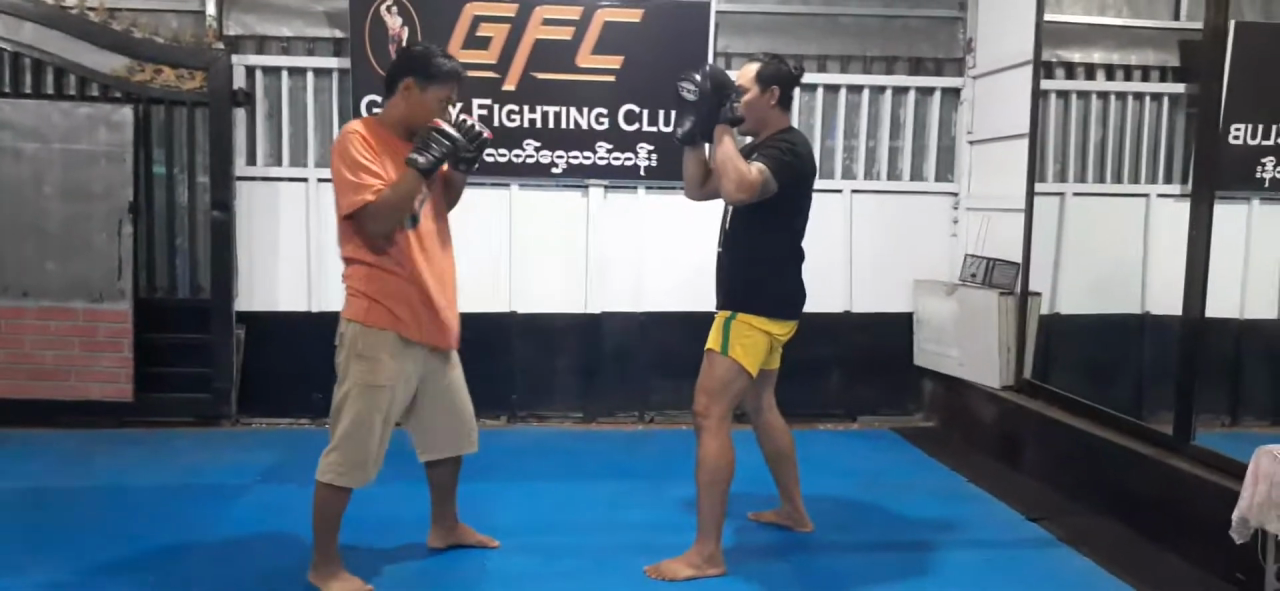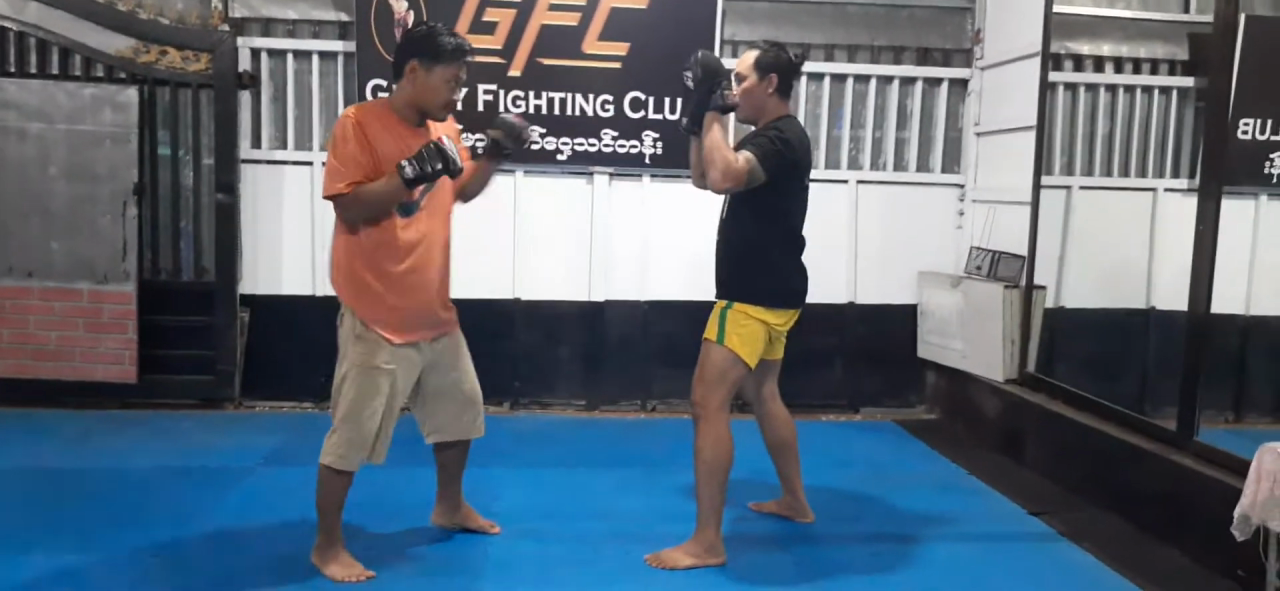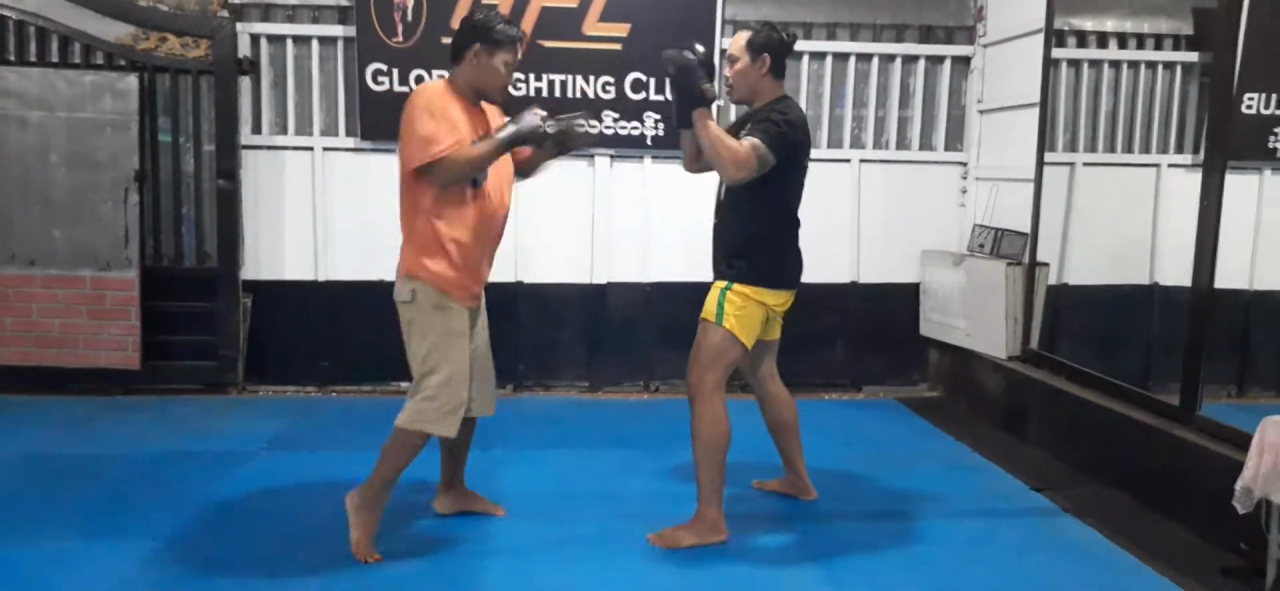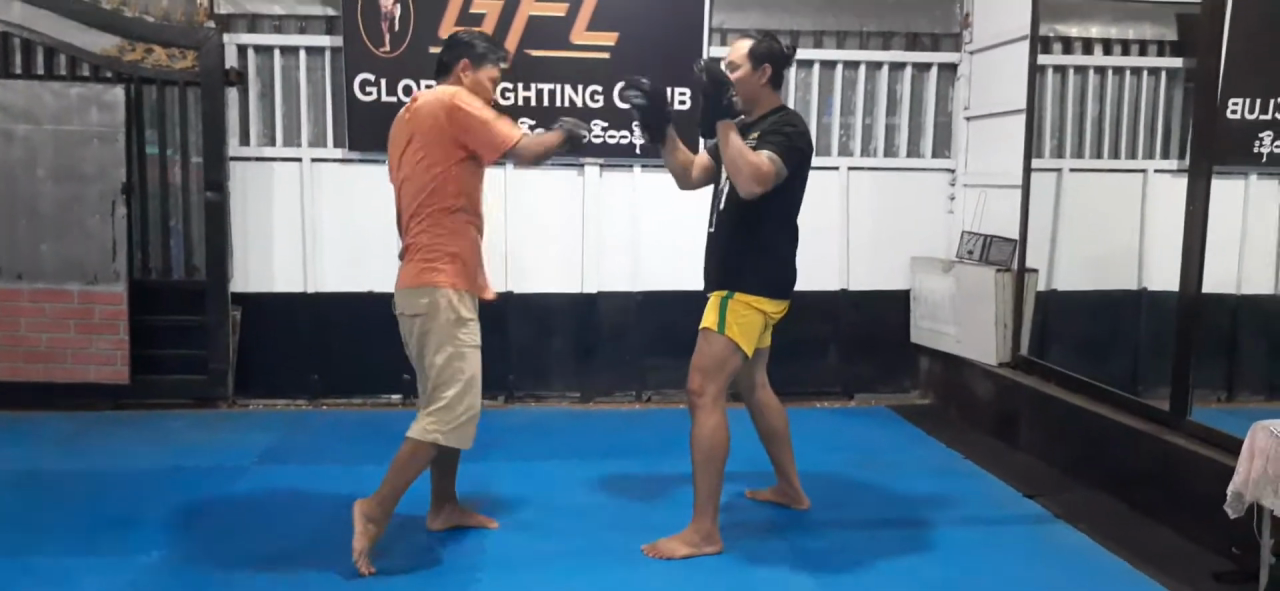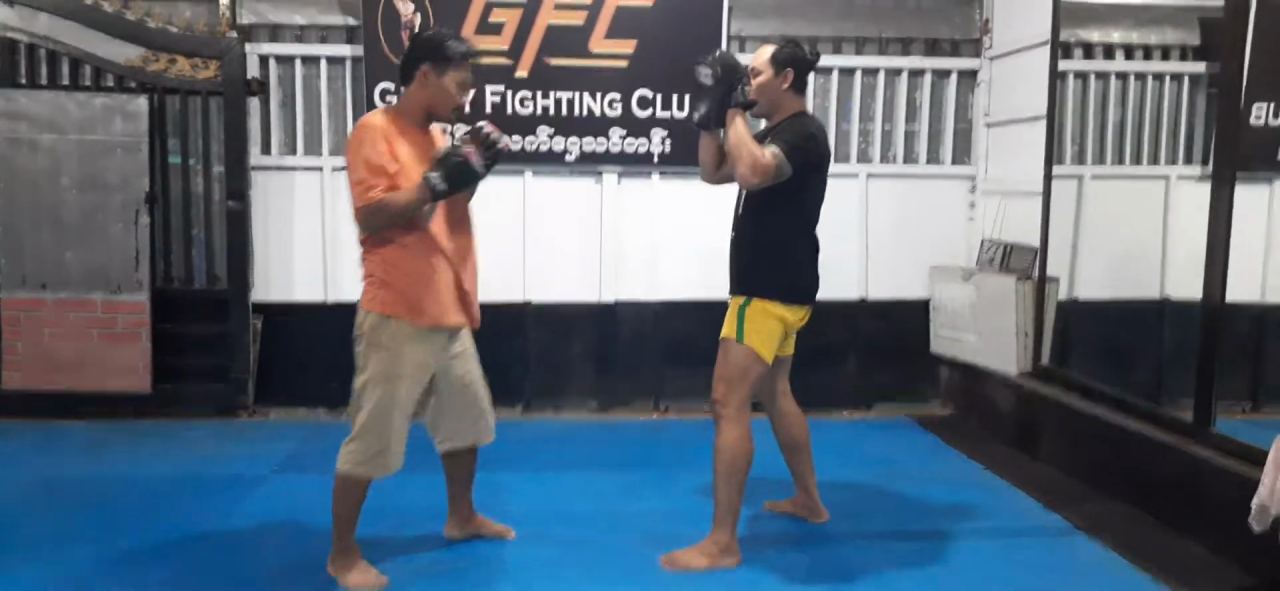
dt=0.4s
person 1, frame 1
left shoulder: (423, 139)
right shoulder: (358, 139)
left elbow: (443, 203)
right elbow: (377, 222)
left wrist: (460, 162)
right wrist: (423, 161)
left hip: (433, 319)
right hip: (379, 326)
left knee: (451, 429)
right knee: (353, 445)
left ankle: (445, 526)
person 1, frame 2
left shoulder: (440, 126)
right shoulder: (359, 124)
left elbow: (465, 189)
right elbow: (347, 208)
left wrist: (499, 147)
right wrist: (412, 173)
left hip: (435, 310)
right hip: (373, 314)
left knee: (461, 408)
right knee: (355, 431)
left ankle: (451, 506)
right ankle: (327, 544)
person 1, frame 3
left shoulder: (485, 113)
right shoulder: (432, 98)
left elbow: (517, 167)
right elbow: (444, 172)
left wrist: (550, 144)
right wrist: (507, 136)
left hip: (462, 279)
right hip: (431, 278)
left knee: (470, 390)
right knee: (436, 396)
left ankle: (452, 490)
right ankle: (367, 498)
person 1, frame 4
left shoulder: (410, 115)
right shoulder: (453, 103)
right elbow: (522, 148)
right wrist: (567, 131)
left hip: (420, 282)
right hip: (440, 286)
left knee: (457, 401)
right knee: (450, 407)
left ankle: (443, 505)
right ankle: (378, 508)
person 1, frame 5
left shoulder: (436, 135)
right shoulder: (374, 130)
right elbow: (373, 217)
left wrist: (470, 172)
right wrist: (438, 179)
left hip: (449, 310)
right hip: (397, 315)
left knee: (468, 416)
right knee: (375, 435)
left ankle: (462, 517)
person 2, frame 1
left shoulder: (789, 150)
right shoulder: (761, 149)
left elbow: (736, 189)
right elbow: (698, 188)
left wrist: (721, 124)
right wrist: (694, 131)
left hip: (758, 305)
right hip: (761, 301)
left knee: (710, 413)
right knee: (759, 405)
left ankle: (707, 553)
right ankle: (794, 510)
person 2, frame 2
left shoulder: (782, 137)
right shoulder: (767, 136)
left elbow: (723, 179)
right elbow: (706, 177)
left wrist: (712, 110)
right wrist: (698, 121)
left hip: (756, 295)
right hip: (770, 291)
left knee: (708, 403)
right knee: (763, 395)
left ankle: (708, 542)
right ankle: (795, 501)
person 2, frame 3
left shoulder: (783, 119)
right shoulder: (751, 120)
left elbow: (734, 169)
right elbow: (699, 162)
left wrist: (698, 106)
right wrist: (691, 105)
left hip: (755, 276)
right hip: (757, 273)
left knee: (703, 383)
right knee: (762, 375)
left ankle: (709, 520)
right ankle: (798, 479)
person 2, frame 4
left shoulder: (786, 129)
right shoulder: (744, 129)
left elbow: (752, 183)
right elbow: (689, 178)
left wrist: (721, 118)
right wrist: (659, 126)
left hip: (752, 283)
right hip: (743, 280)
left knee: (704, 392)
right knee: (752, 383)
left ankle: (703, 531)
right ankle: (790, 488)
person 2, frame 5
left shoulder: (802, 133)
right shoulder: (775, 132)
left elbow: (751, 173)
right elbow: (714, 171)
left wrist: (733, 108)
right wrist: (710, 113)
left hip: (771, 291)
right hip: (774, 288)
left knee: (728, 403)
right knee: (774, 393)
left ankle: (722, 543)
right ankle: (809, 500)
